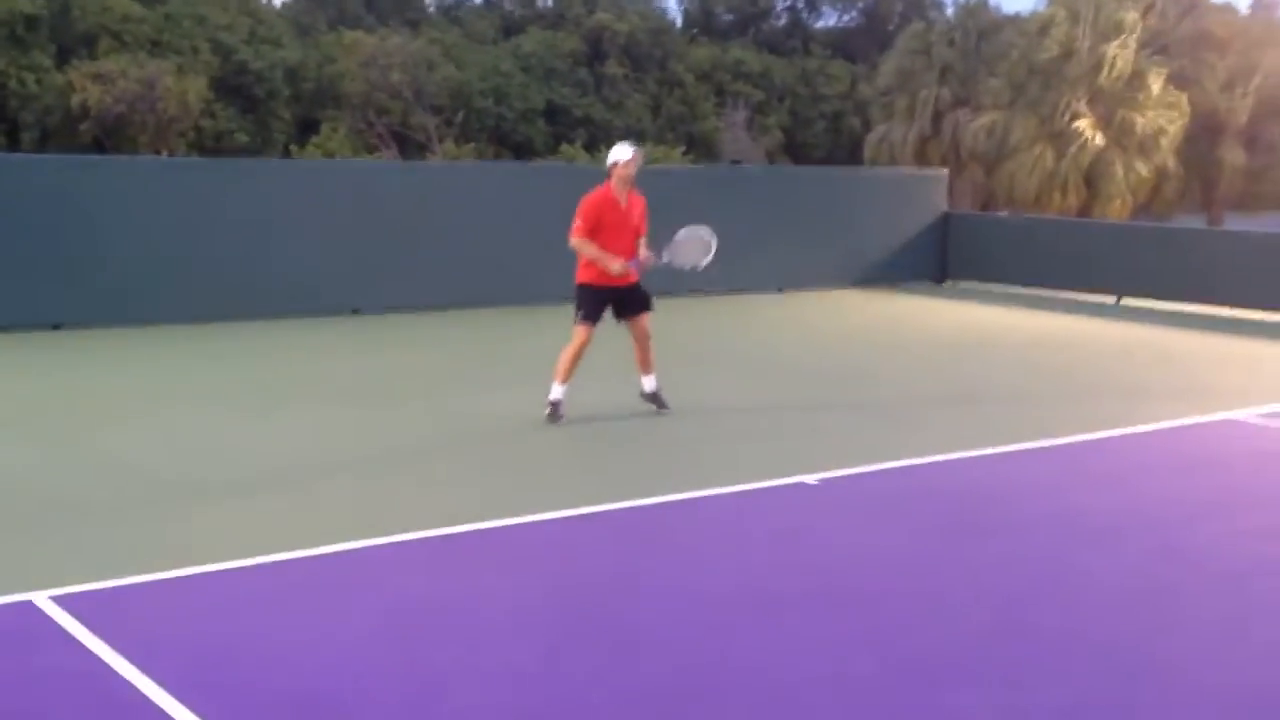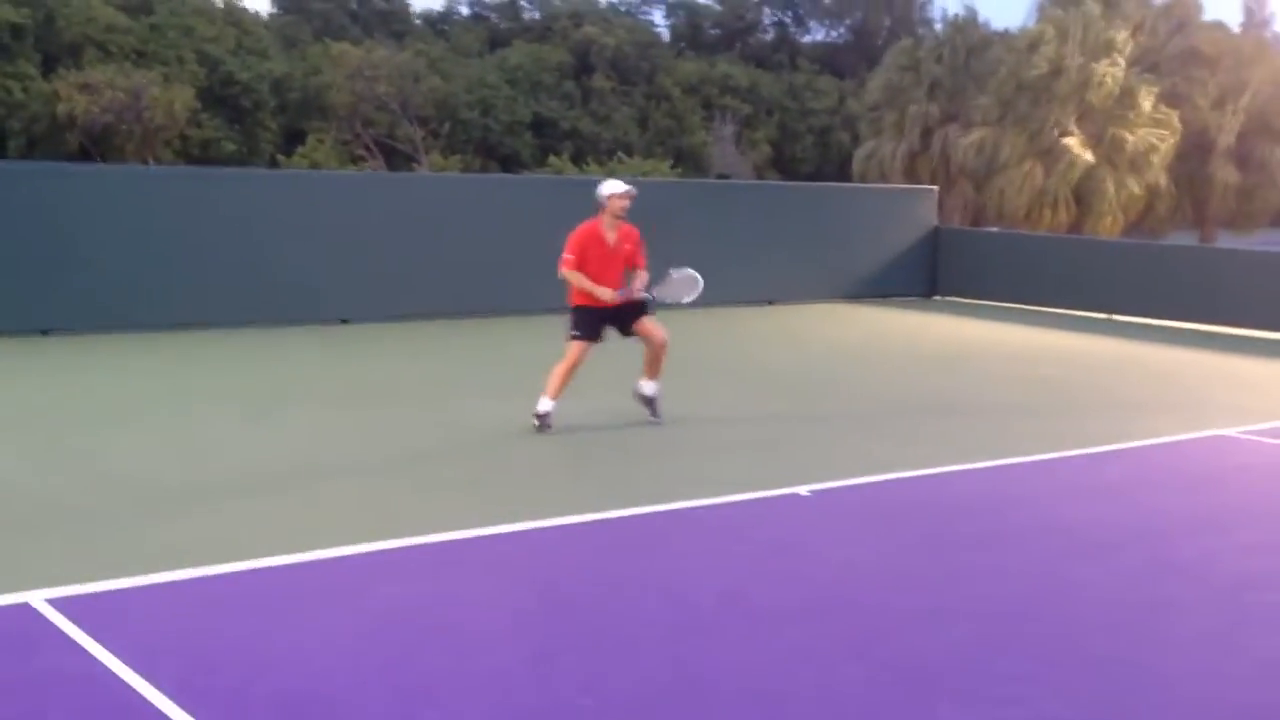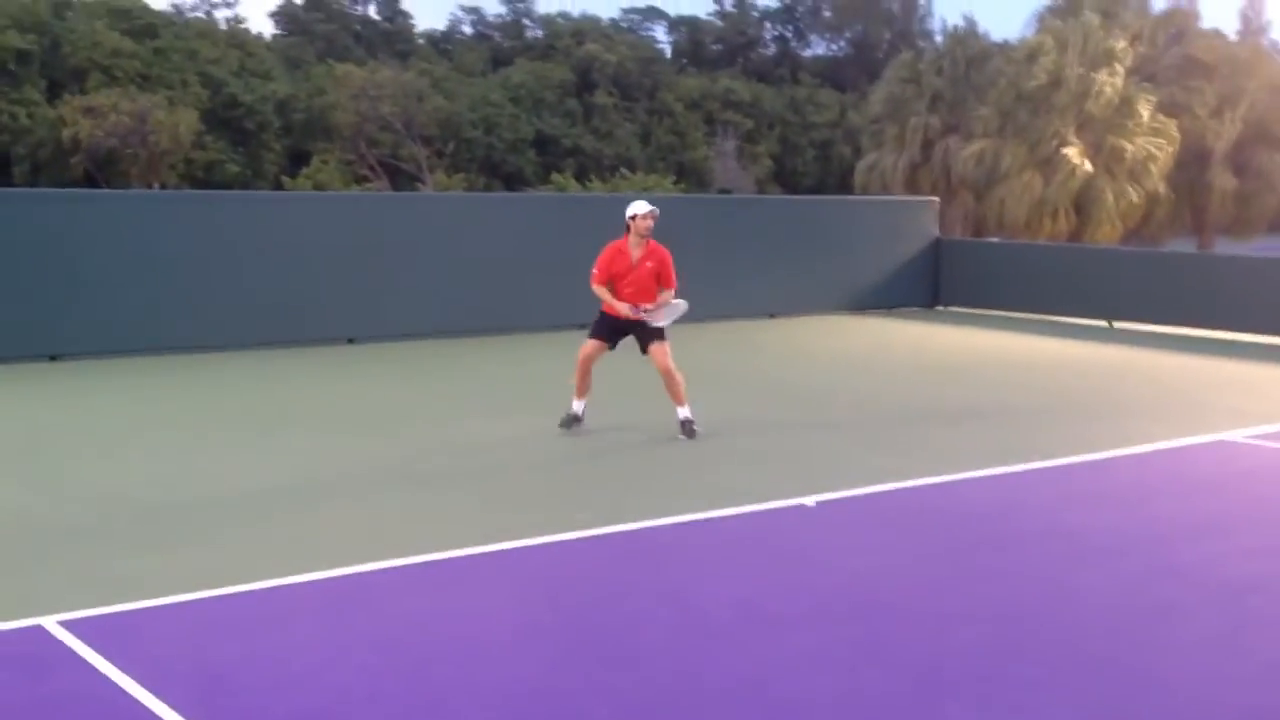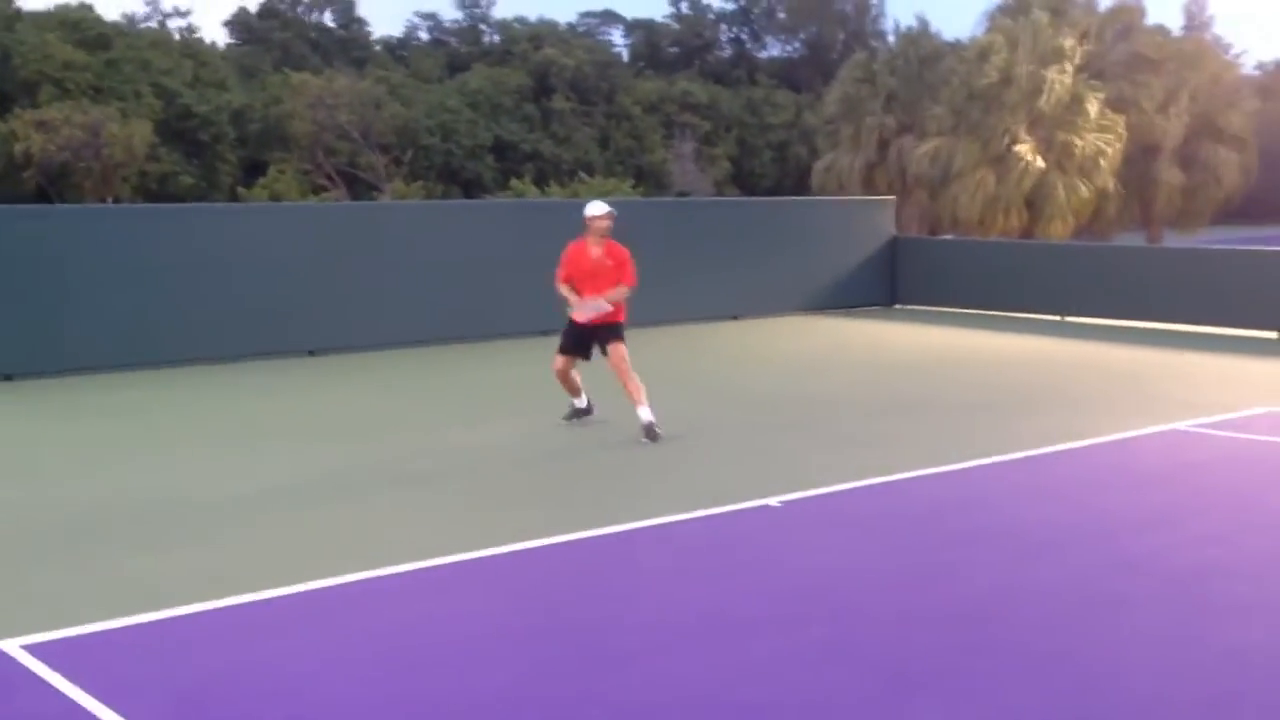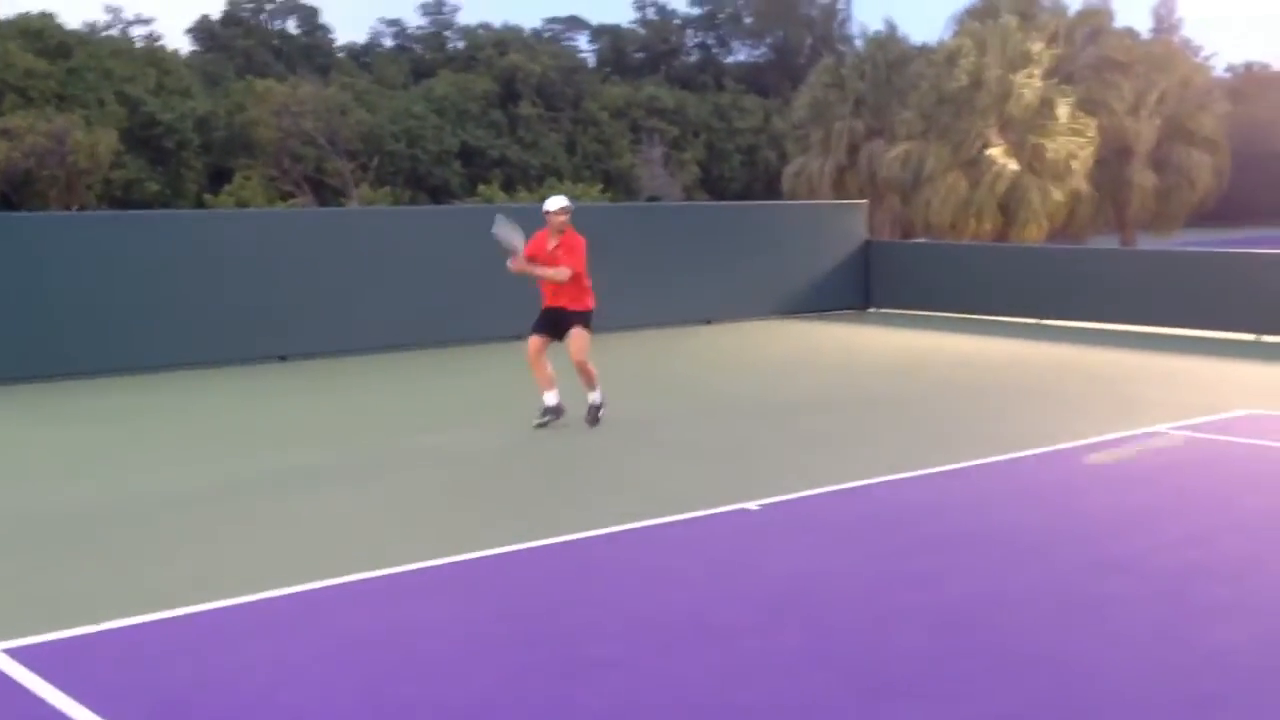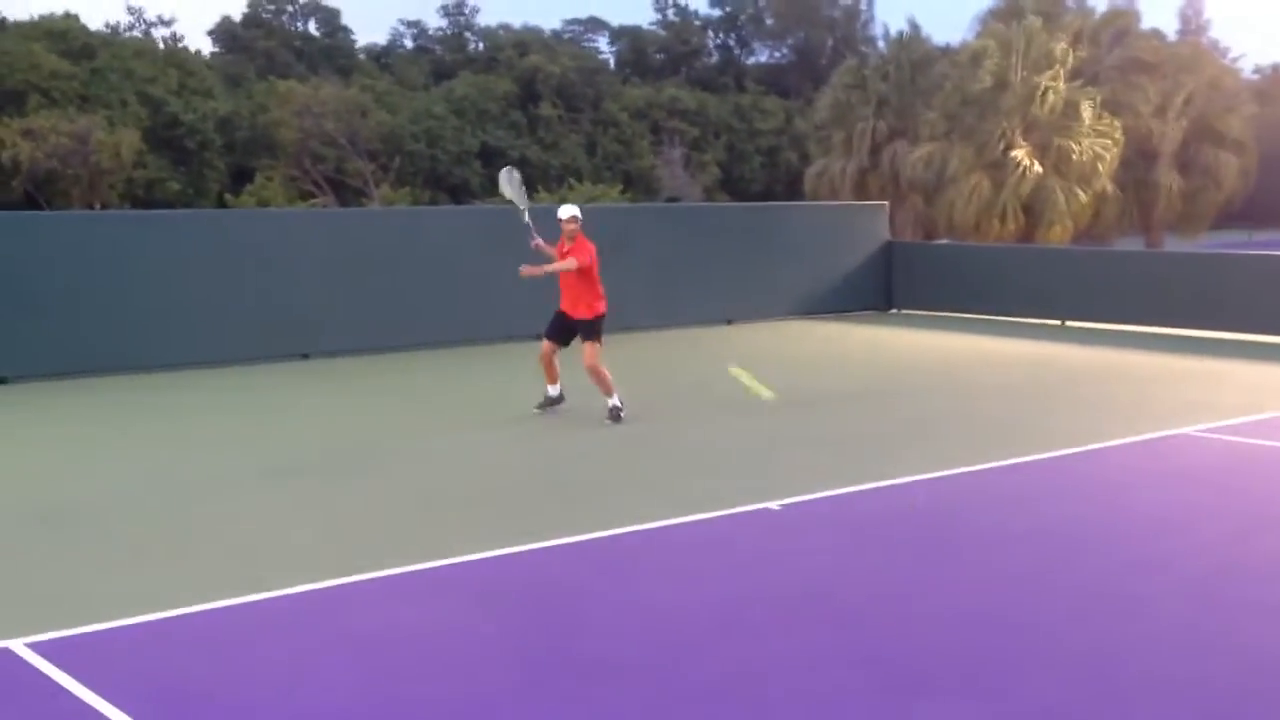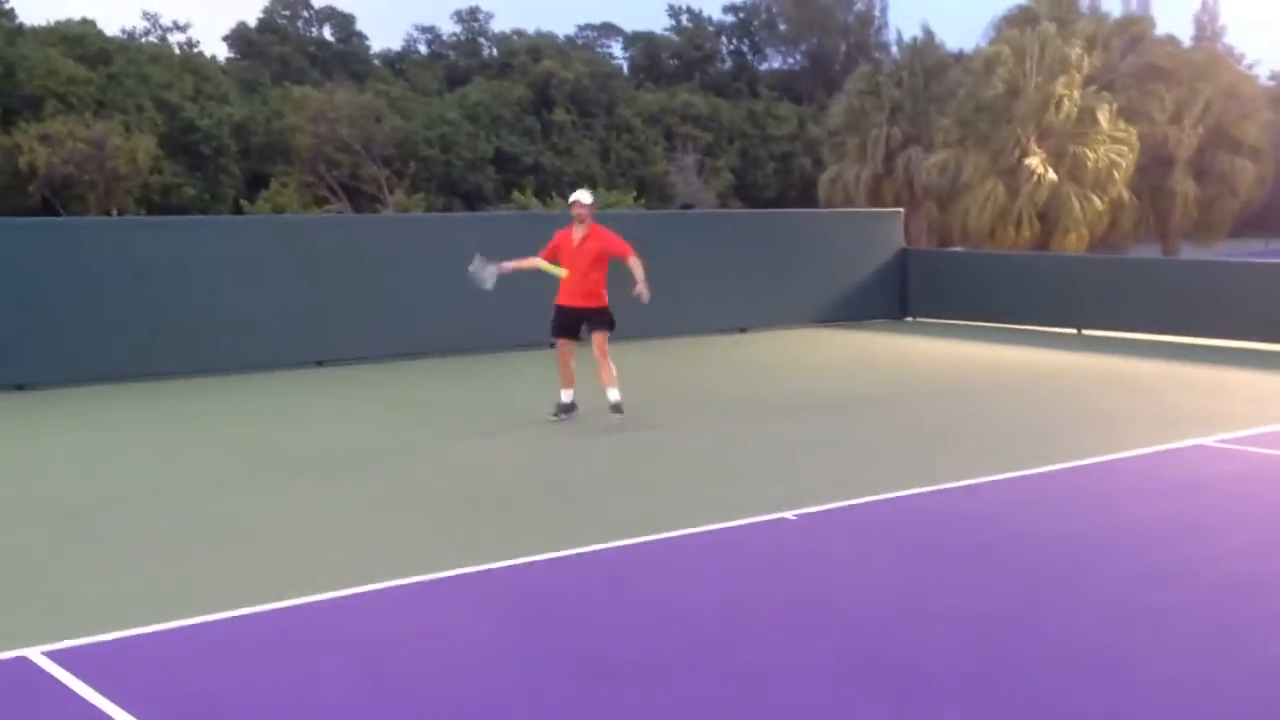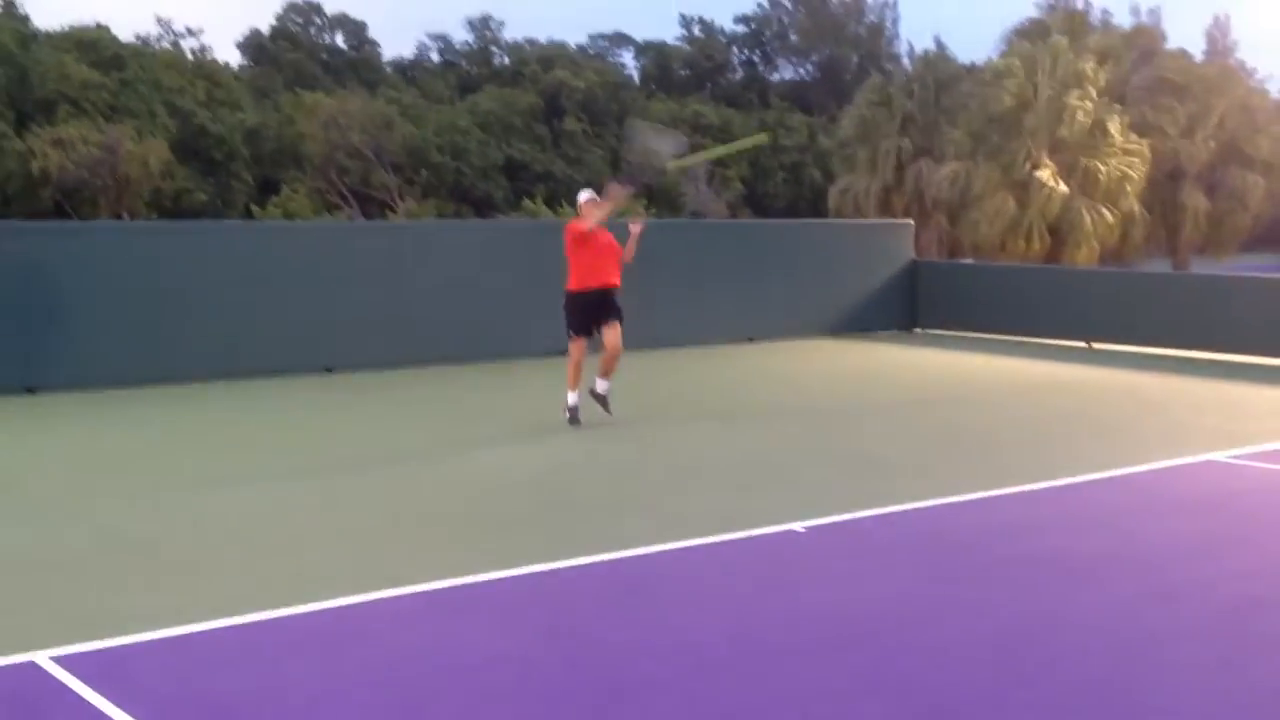
dt=0.2s
person 1, frame 1
left shoulder: (639, 202)
right shoulder: (594, 200)
right elbow: (576, 240)
left wrist: (642, 251)
right wrist: (608, 262)
left hip: (626, 281)
right hip: (593, 281)
left knee: (643, 334)
right knee: (580, 340)
left ankle: (650, 388)
right ankle: (555, 398)
person 1, frame 2
left shoulder: (631, 235)
right shoulder: (582, 234)
left elbow: (639, 268)
right elbow: (565, 271)
left wrist: (638, 284)
right wrist: (598, 291)
left hip: (621, 301)
right hip: (587, 302)
left knee: (659, 339)
right knee: (574, 357)
left ankle: (646, 390)
right ankle: (543, 410)
person 1, frame 3
left shoulder: (661, 254)
right shoulder: (611, 251)
left elbow: (670, 290)
right elbow: (598, 284)
left wrist: (652, 306)
right wrist: (617, 305)
right hip: (614, 313)
left knee: (665, 366)
right knee: (585, 356)
left ankle: (685, 416)
right ankle: (577, 410)
person 1, frame 4
left shoulder: (620, 253)
right shoulder: (572, 250)
left elbow: (626, 291)
right elbow: (561, 282)
left wrist: (599, 300)
right wrist: (572, 298)
left hip: (609, 319)
right hip: (580, 319)
left knee: (622, 367)
right knee: (560, 367)
left ankle: (648, 421)
right ankle: (581, 404)
person 1, frame 5
left shoulder: (576, 243)
right shoulder: (538, 238)
left elbow: (564, 275)
right elbow: (526, 260)
left wrist: (529, 269)
right wrist: (520, 262)
left hip: (579, 306)
right hip: (553, 306)
left knee: (579, 358)
right knee: (534, 349)
left ankle: (595, 400)
right ankle: (552, 405)
person 1, frame 6
left shoulder: (585, 247)
right shoulder: (564, 243)
left elbow: (572, 264)
left wrist: (541, 269)
right wrist: (543, 247)
left hip: (590, 313)
right hip: (567, 311)
left knee: (591, 364)
right knee: (545, 352)
left ankle: (615, 404)
right ankle: (554, 394)
person 1, frame 7
left shoulder: (604, 236)
right shoulder: (561, 237)
left elbow: (631, 258)
right elbow: (543, 259)
left wrist: (640, 282)
right wrist: (513, 265)
left hip: (595, 305)
right hip: (566, 304)
left knee: (601, 351)
right knee: (563, 353)
left ankle: (615, 400)
right ankle: (567, 400)
person 1, frame 8
left shoulder: (606, 235)
right shoulder: (574, 228)
left elbow: (624, 259)
right elbow: (588, 224)
left wrist: (634, 235)
right wrist: (612, 202)
left hip: (604, 294)
right hip: (579, 295)
left knee: (614, 347)
right knee: (578, 354)
left ankle: (600, 388)
right ankle: (571, 402)
